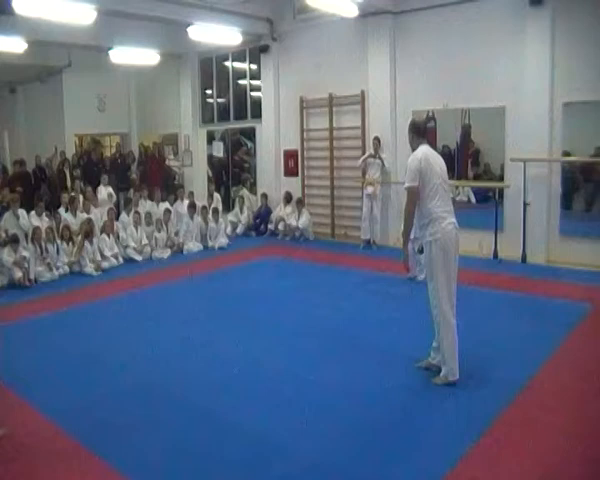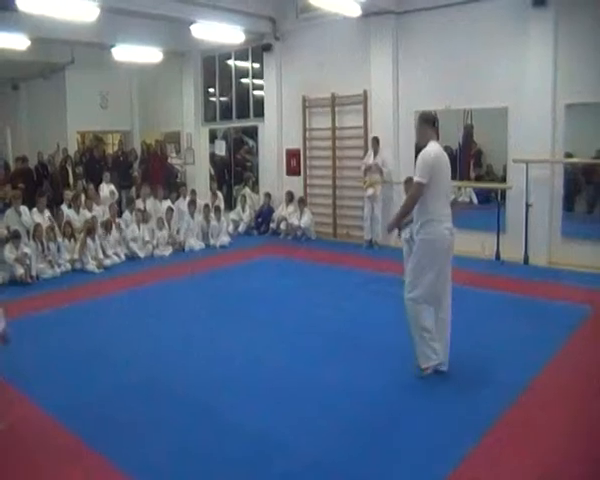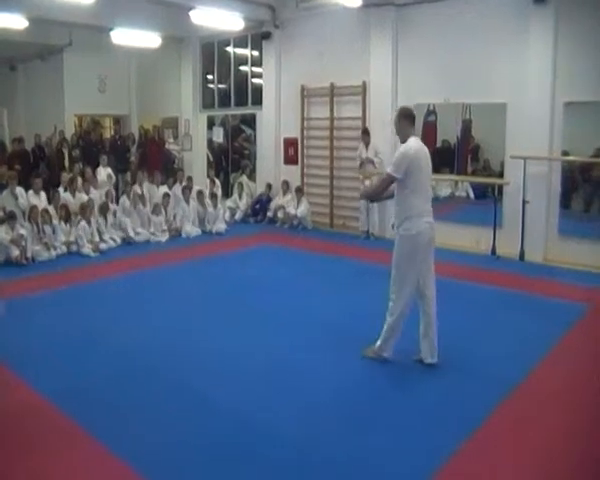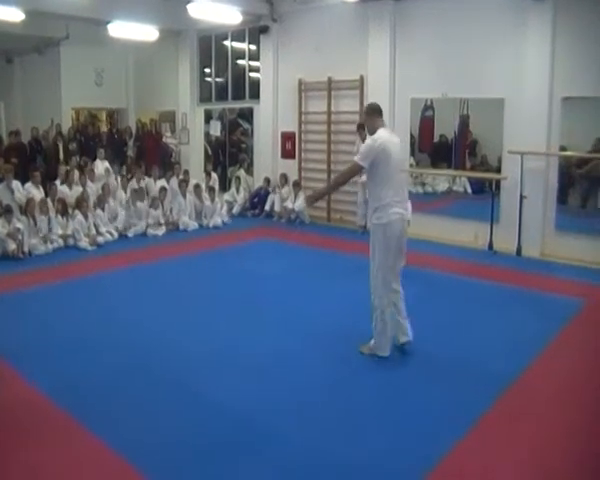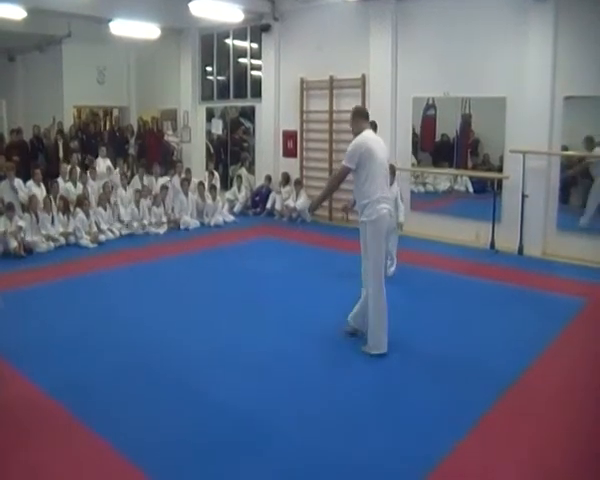
dt=0.4s
person 1, frame 1
left shoulder: (415, 159)
right shoulder: (437, 157)
left elbow: (412, 203)
left wrist: (404, 243)
left hip: (436, 234)
right hip: (450, 230)
left knee: (441, 303)
right knee: (444, 299)
left ankle: (450, 370)
right ankle: (438, 357)
person 1, frame 2
left shoulder: (427, 154)
right shoulder: (441, 153)
left elbow: (415, 196)
left wrist: (397, 219)
right wrist: (409, 217)
left hip: (430, 235)
right hip: (444, 231)
left knee: (415, 296)
right knee: (440, 298)
left ankle: (432, 356)
right ankle: (440, 357)
person 1, frame 3
left shoulder: (406, 150)
right shoulder: (421, 148)
left elbow: (383, 185)
left wrist: (366, 193)
right wrist: (378, 195)
left hip: (411, 230)
right hip: (425, 227)
left knee: (400, 293)
right knee: (426, 292)
left ankle: (384, 347)
right ankle: (429, 353)
person 1, frame 4
left shoulder: (375, 142)
right shoulder: (395, 140)
left elbow: (347, 174)
left wrist: (320, 194)
left hip: (384, 219)
right hip: (399, 216)
left knee: (380, 283)
right knee: (392, 281)
left ankle: (381, 344)
right ankle: (402, 332)
person 1, frame 5
left shoulder: (359, 142)
right shoulder: (379, 142)
left elbow: (337, 179)
left wrist: (317, 202)
right wrist: (353, 202)
left hip: (373, 216)
right hip: (381, 212)
left knee: (374, 279)
right knee: (369, 275)
left ankle: (377, 343)
right ankle: (358, 322)
